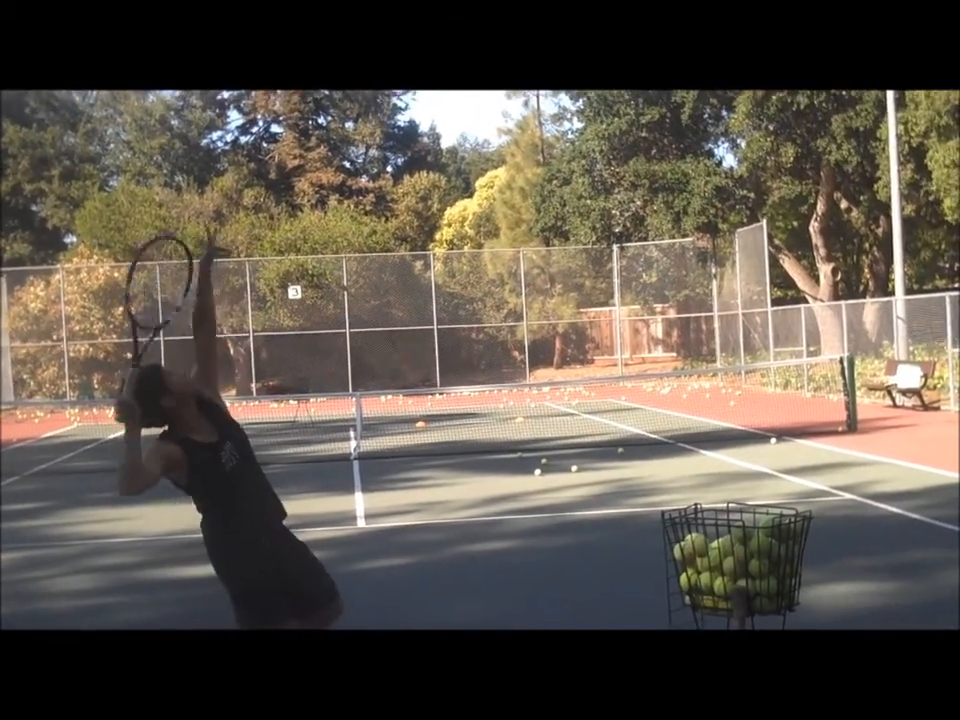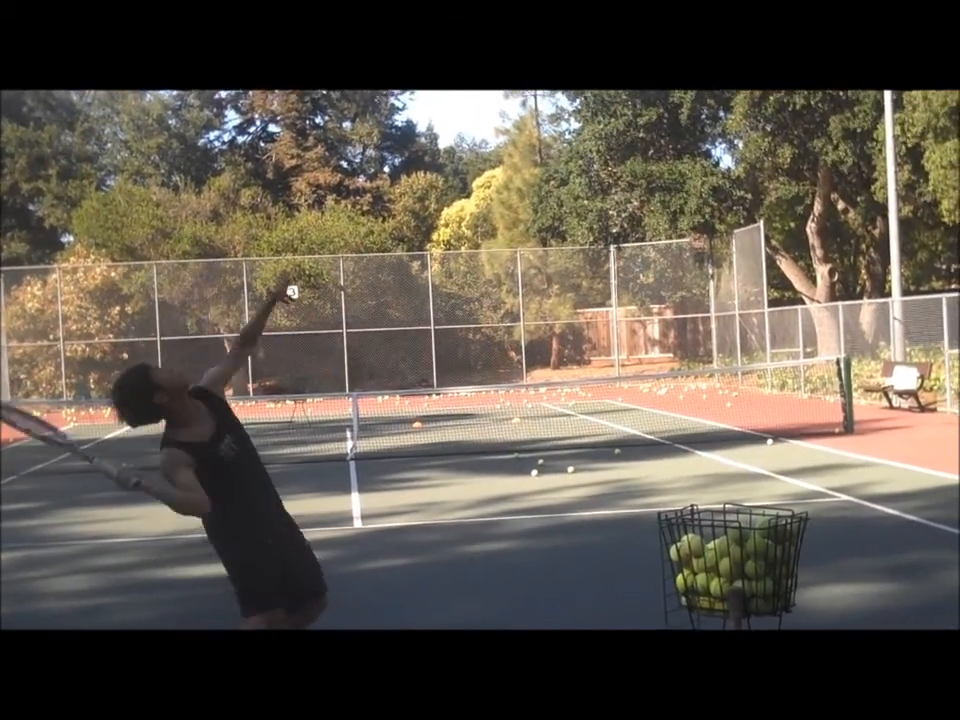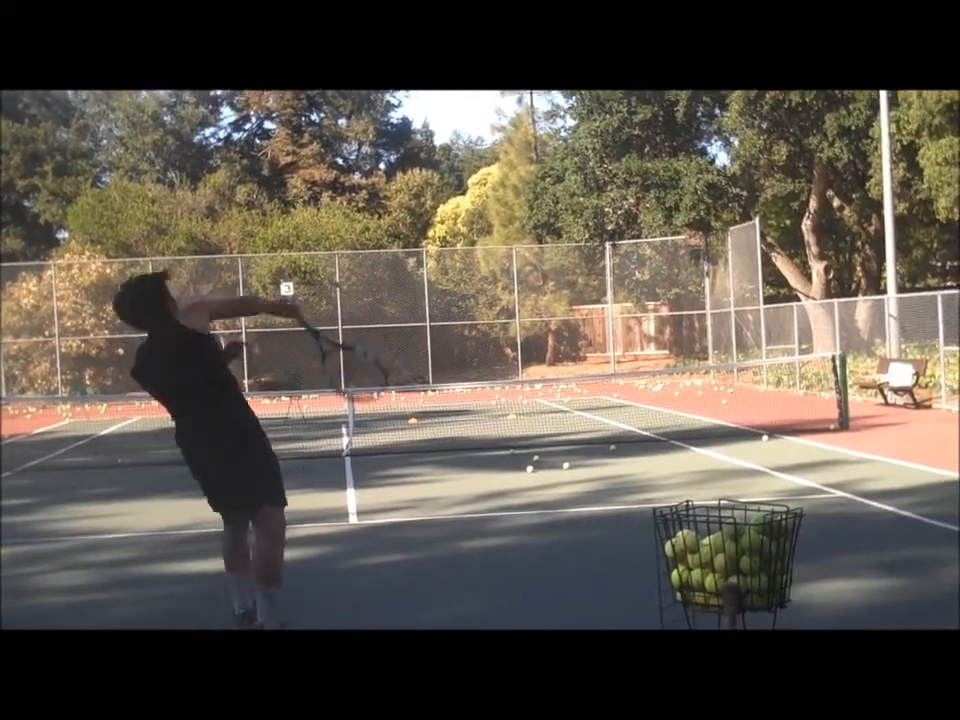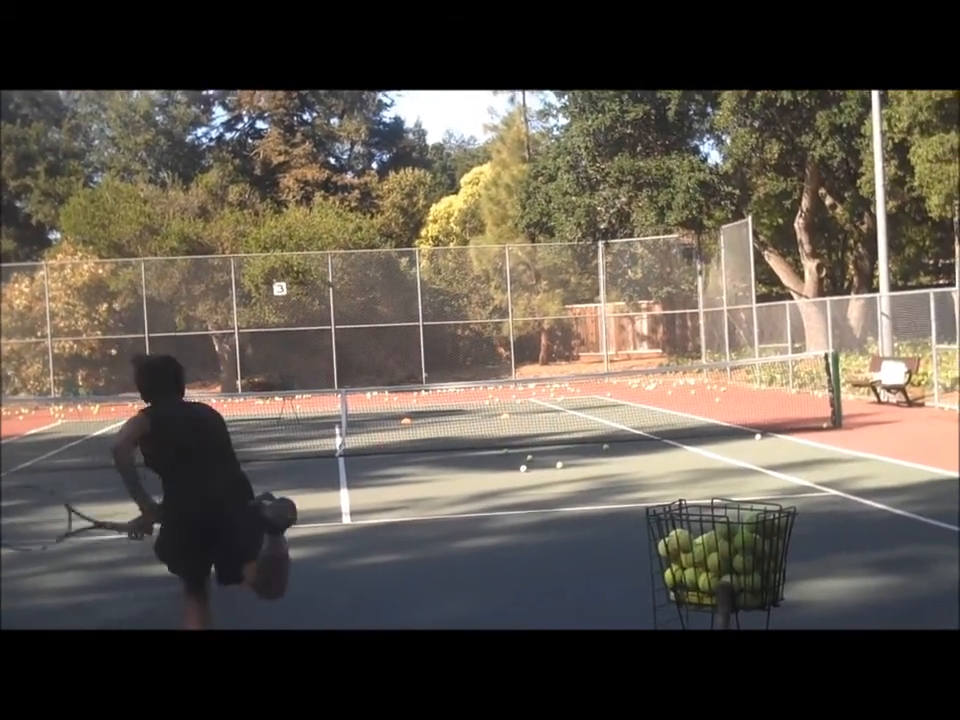
dt=0.3s
person 1, frame 1
left shoulder: (206, 399)
right shoulder: (170, 452)
left elbow: (205, 331)
right elbow: (130, 485)
left wrist: (204, 270)
right wrist: (131, 426)
left hip: (270, 533)
right hip: (235, 545)
left knee: (326, 608)
person 1, frame 2
left shoulder: (206, 396)
right shoulder: (175, 454)
left elbow: (238, 352)
right elbow: (200, 505)
left wrist: (269, 306)
right wrist: (149, 485)
left hip: (272, 522)
right hip: (238, 537)
left knee: (310, 603)
right knee: (265, 620)
person 1, frame 3
left shoulder: (142, 362)
right shoulder: (192, 317)
right elbow: (240, 304)
right wrist: (281, 307)
left hip: (199, 448)
right hip: (239, 436)
left knee: (234, 522)
right knee: (270, 521)
left ankle: (243, 604)
right ankle: (266, 620)
person 1, frame 4
left shoulder: (145, 420)
right shoulder: (209, 414)
left elbow: (121, 451)
left wrist: (146, 506)
left hip: (182, 511)
right hip: (232, 499)
left knee: (194, 594)
right knee: (270, 582)
right ankle: (267, 516)
